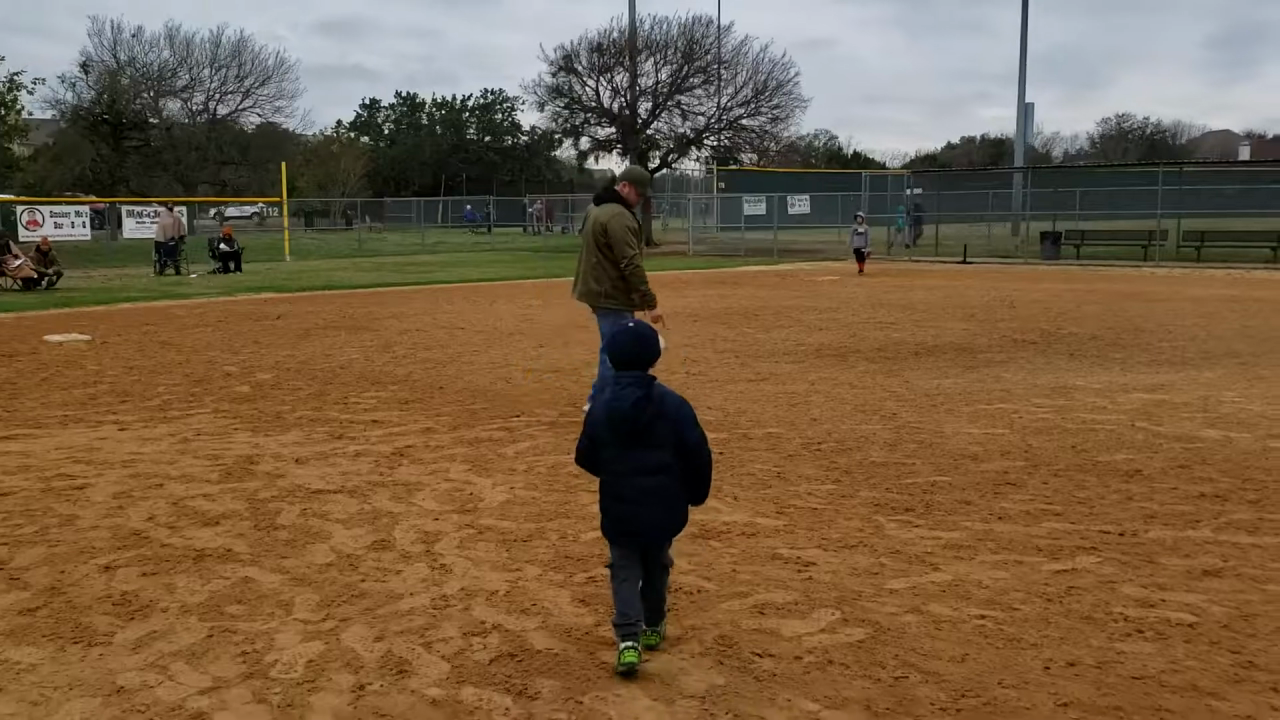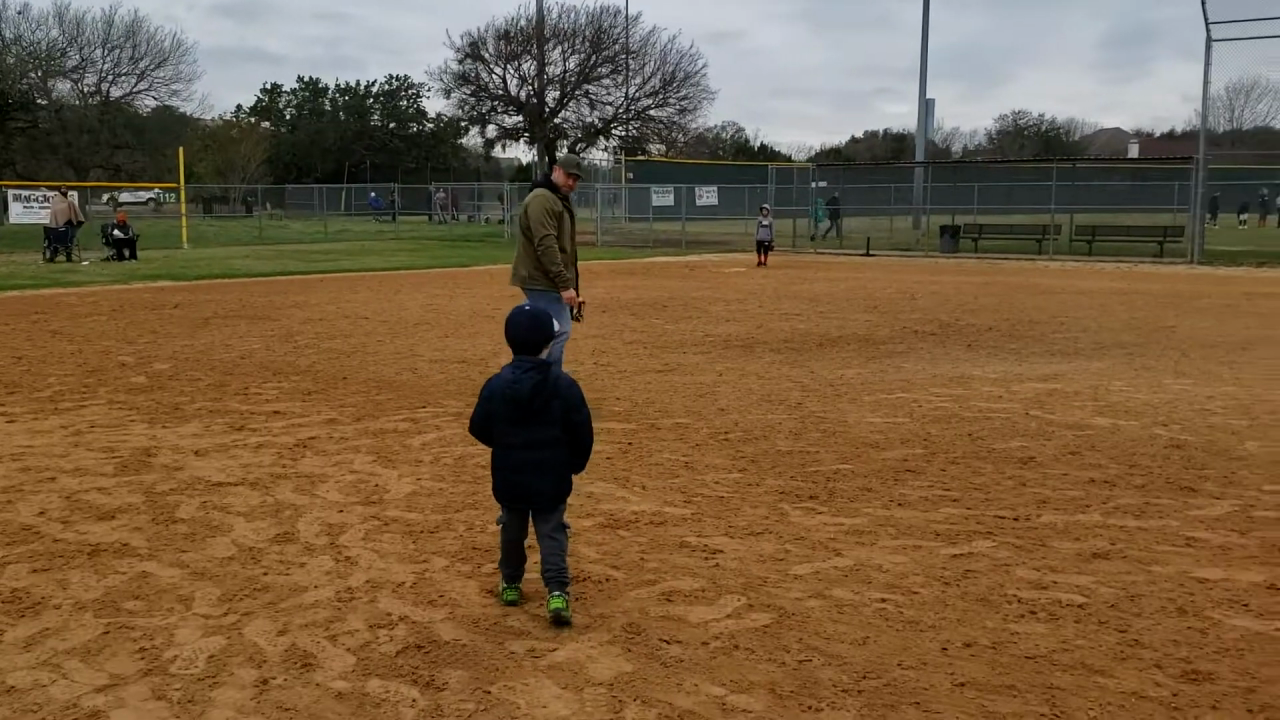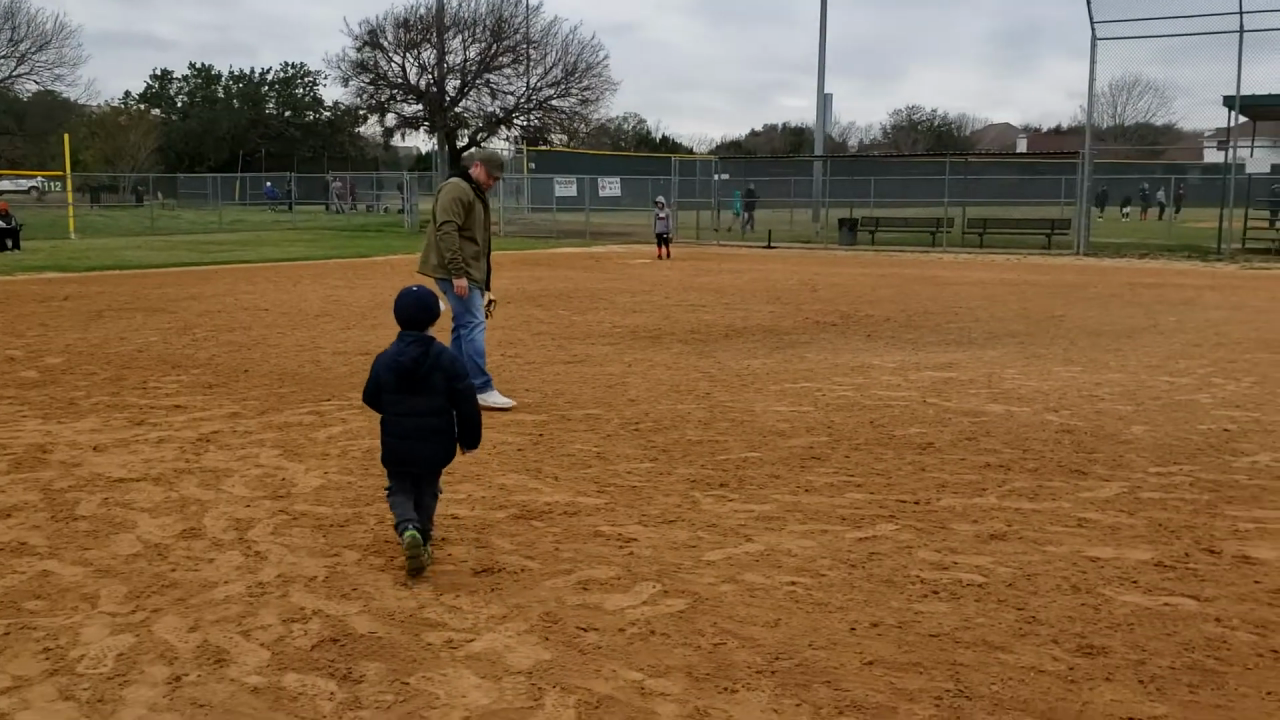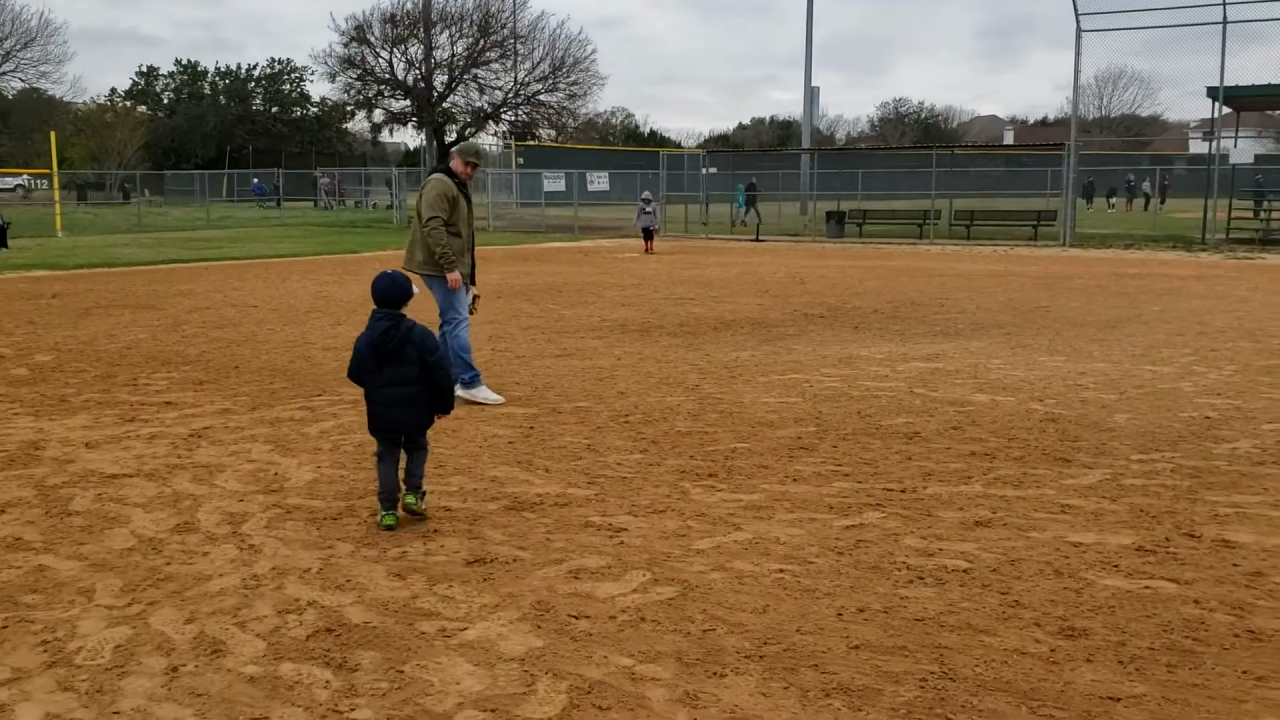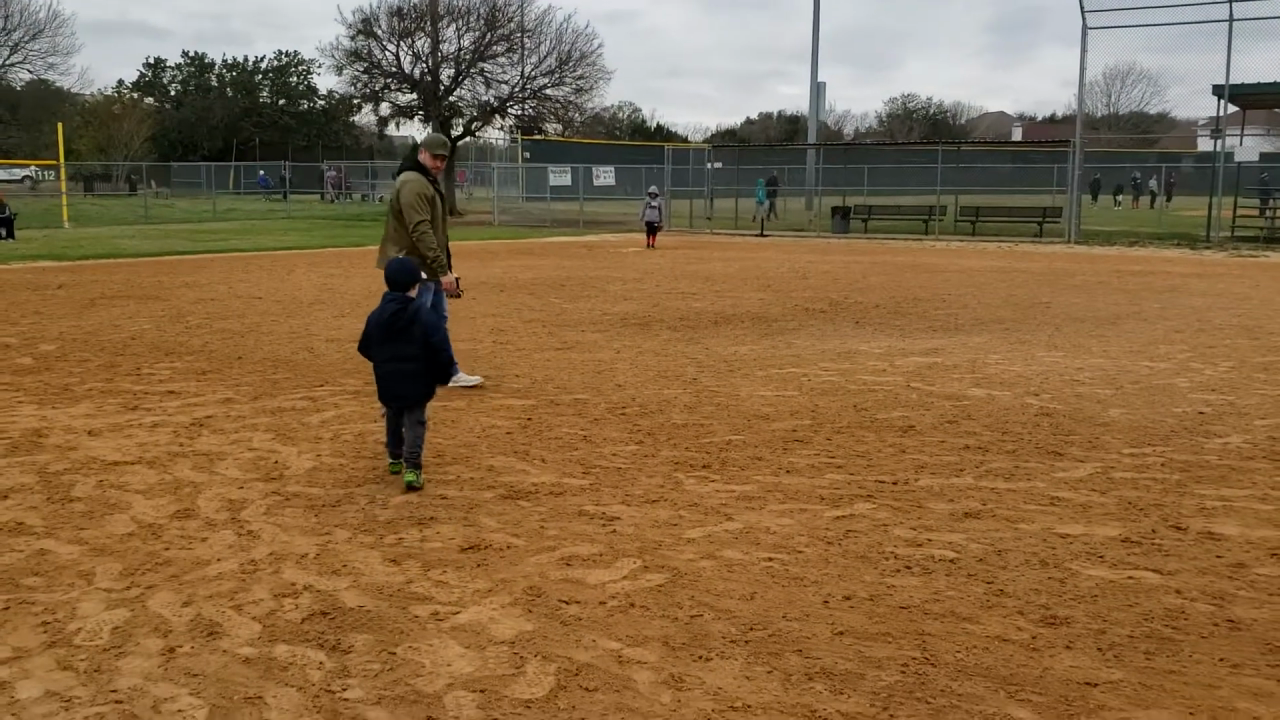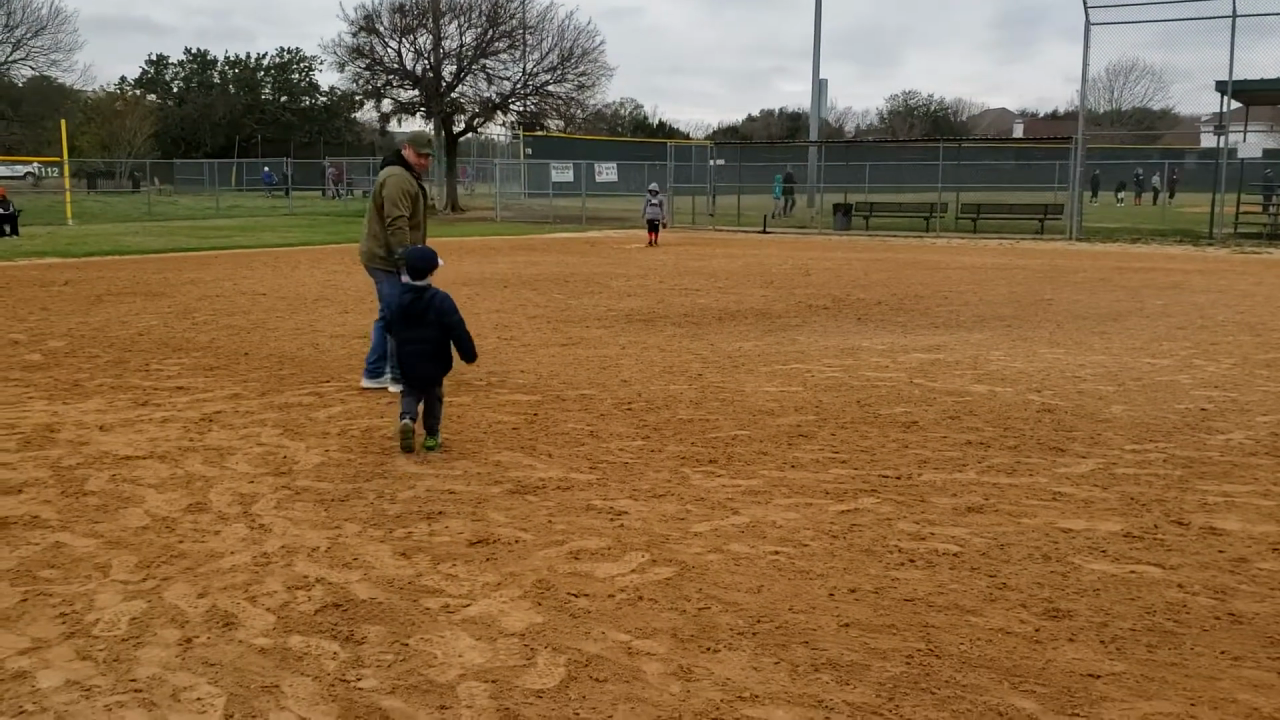
dt=0.5s
person 1, frame 1
left shoulder: (601, 407)
right shoulder: (673, 404)
left elbow: (585, 457)
right elbow: (697, 456)
right wrist: (696, 494)
left hip: (619, 508)
right hip: (664, 507)
left knee: (625, 570)
right knee: (657, 566)
left ankle: (629, 642)
right ankle: (652, 627)
person 1, frame 2
left shoulder: (496, 385)
right shoulder: (564, 385)
left elbow: (479, 428)
right elbow: (581, 432)
right wrist: (575, 464)
left hip: (510, 476)
right hip: (551, 477)
left knee: (513, 527)
right knee: (552, 532)
left ankle: (511, 583)
right ankle: (557, 593)
person 1, frame 3
left shoulder: (385, 360)
right shoulder: (447, 359)
left elbow: (372, 399)
right elbow: (466, 403)
right wrist: (469, 439)
left hip: (397, 444)
right hip: (435, 444)
left knee: (399, 491)
right knee: (427, 491)
left ankle: (409, 531)
right ankle: (422, 541)
person 1, frame 4
left shoulder: (365, 338)
right shoulder: (420, 335)
left elbow: (355, 375)
right elbow: (440, 374)
right wrist: (443, 405)
left hip: (381, 413)
right hip: (415, 411)
left knee: (387, 457)
right knee: (416, 449)
left ankle: (388, 510)
right ankle: (413, 493)
person 1, frame 5
left shoulder: (376, 315)
right shoulder: (426, 315)
left elbow: (365, 349)
right elbow: (441, 351)
right wrist: (442, 378)
left hip: (387, 383)
right hip: (417, 383)
left knee: (394, 419)
right knee: (416, 423)
left ankle: (395, 458)
right ankle: (411, 470)
person 1, frame 6
left shoulder: (399, 301)
right shoulder: (441, 300)
left elbow: (391, 329)
right elbow: (458, 331)
right wrist: (469, 355)
left hip: (407, 362)
right hip: (434, 362)
left knee: (410, 393)
right knee: (433, 396)
left ankle: (407, 420)
right ankle: (431, 436)
person 2, frame 1
left shoulder: (598, 208)
right shoulder: (618, 216)
right elbow: (631, 265)
right wrist: (650, 304)
left hip: (600, 289)
right hip: (611, 294)
left ankle: (597, 401)
person 2, frame 2
left shoulder: (561, 201)
right shoulder: (541, 199)
right elbow: (546, 245)
left wrist: (568, 284)
right wrist: (565, 285)
left hip: (552, 282)
right hip: (542, 281)
left knee: (557, 333)
right knee: (557, 333)
person 2, frame 3
left shoulder: (477, 194)
right shoulder: (456, 189)
right elbow: (447, 232)
left wrist: (484, 285)
right wrist: (458, 273)
left hip: (470, 273)
right hip: (456, 273)
left knee: (464, 325)
right knee: (473, 324)
right ankle: (482, 389)
person 2, frame 4
left shoulder: (459, 189)
right shoulder: (439, 184)
right elbow: (433, 228)
left wrist: (468, 277)
right wrist: (449, 267)
left hip: (454, 268)
right hip: (441, 267)
left knee: (452, 322)
right knee: (458, 321)
left ankle: (449, 380)
right ankle: (471, 383)
person 2, frame 5
left shoulder: (427, 181)
right shoulder: (413, 183)
right elbow: (421, 231)
left wrist: (443, 267)
right wrist: (442, 269)
left hip: (424, 264)
right hip: (414, 265)
left knee: (438, 317)
left ankle: (448, 372)
person 2, frame 6
left shoulder: (407, 176)
right shoulder: (397, 177)
right elbow: (397, 227)
left hip: (387, 259)
right hip: (390, 260)
left knee: (389, 315)
left ankle: (374, 374)
right ankle: (400, 378)
